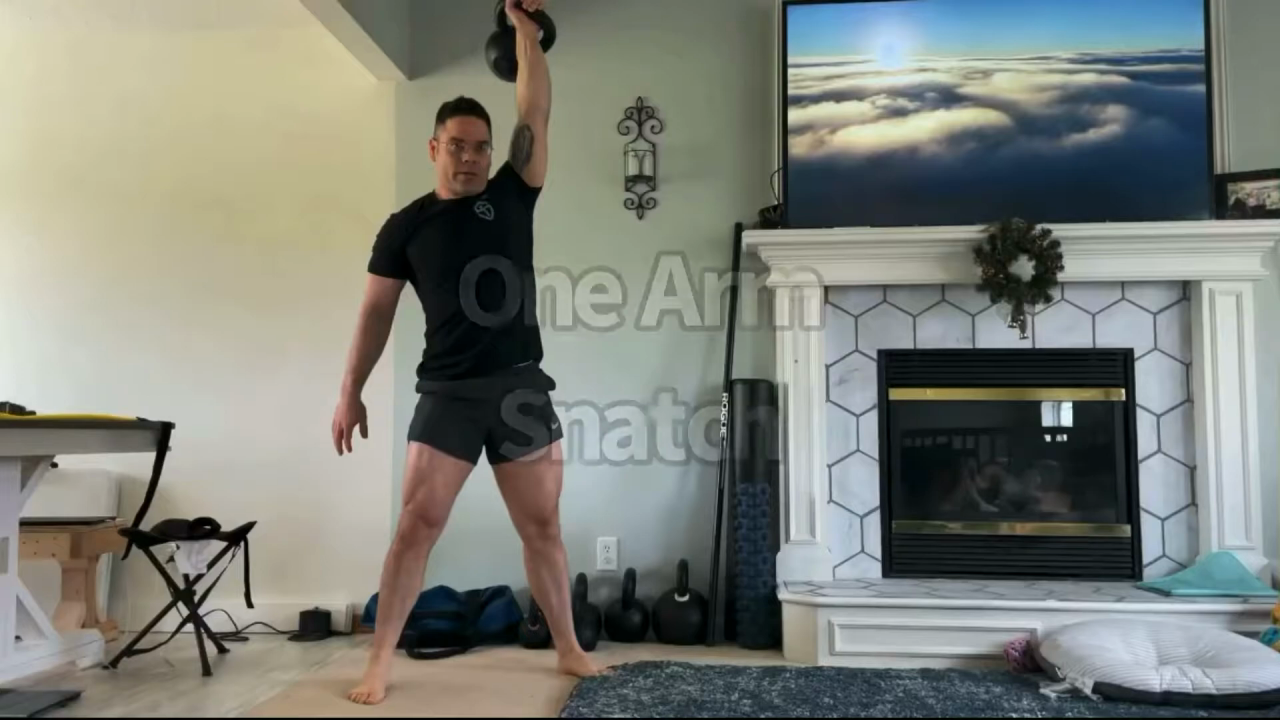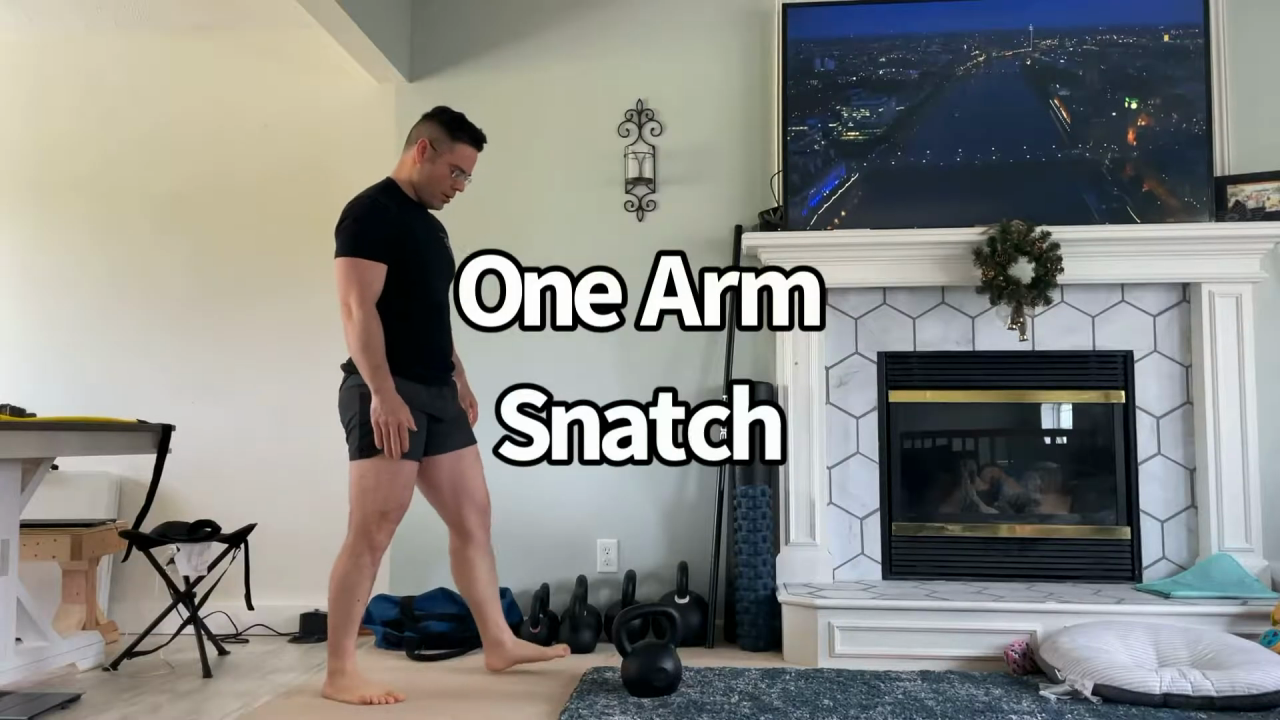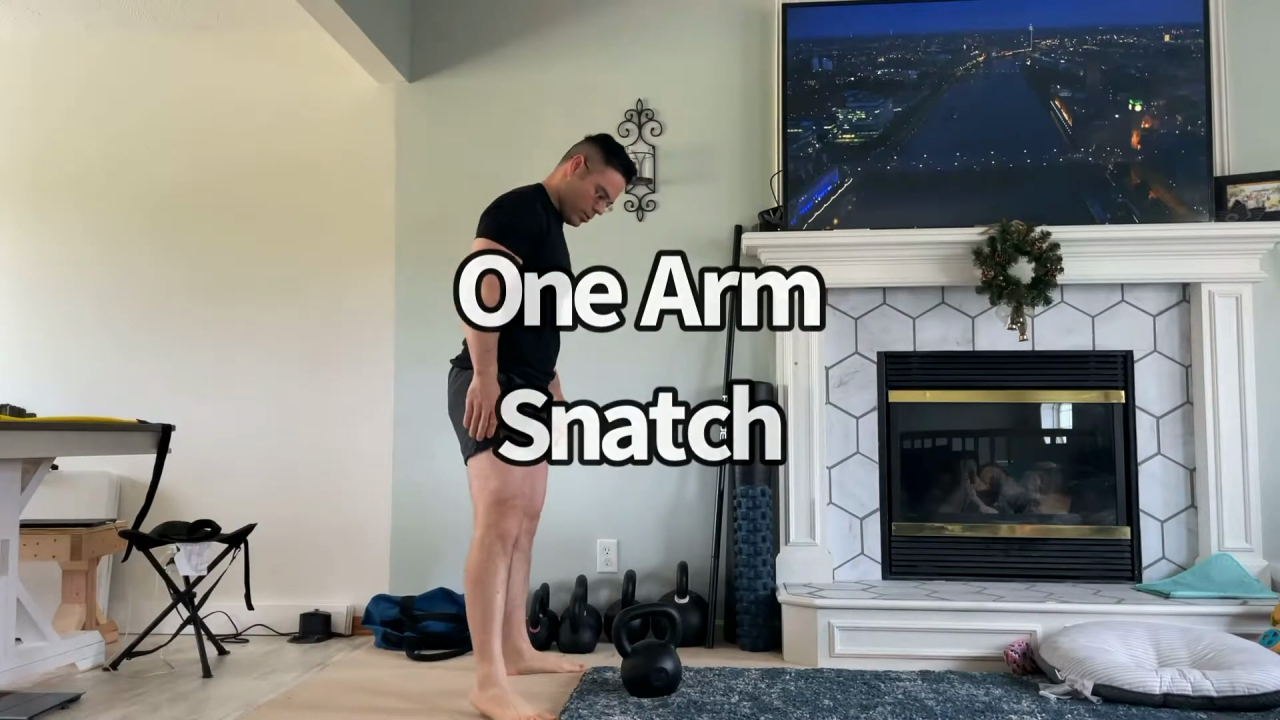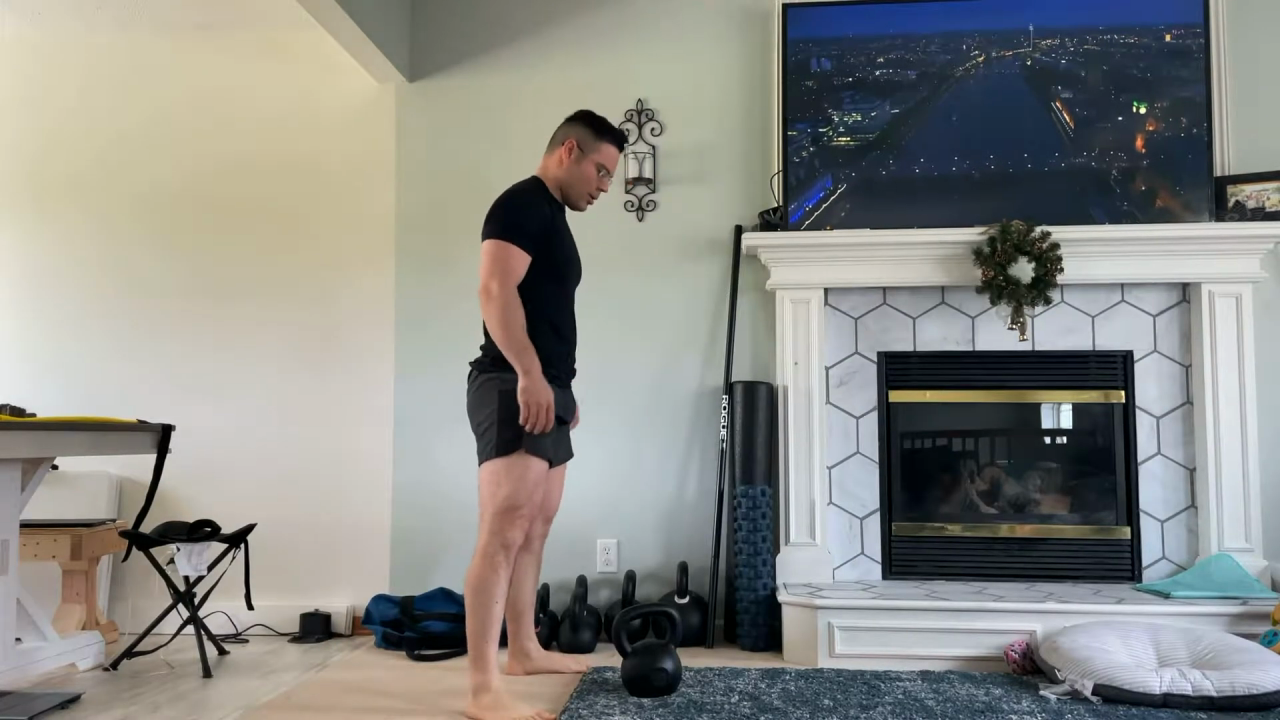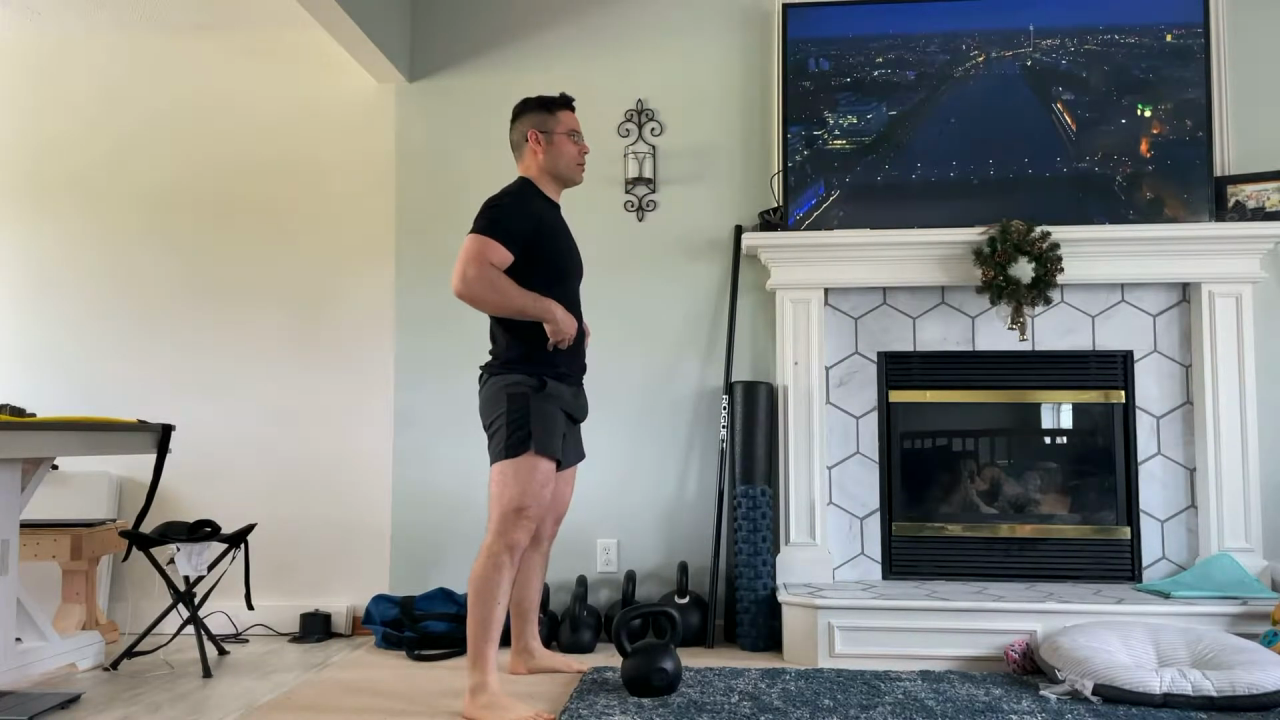
dt=1s
person 1, frame 1
left shoulder: (512, 196)
right shoulder: (406, 226)
left elbow: (536, 113)
right elbow: (376, 311)
right wrist: (351, 392)
left hip: (521, 388)
right hip: (448, 393)
left knee: (542, 525)
right knee: (417, 523)
left ankle: (569, 649)
right ankle: (379, 662)
person 1, frame 2
left shoulder: (430, 225)
right shoulder: (370, 212)
right elbow: (357, 309)
left wrist: (459, 379)
right wrist: (382, 394)
left hip: (436, 395)
right hip: (388, 395)
left knee: (473, 518)
right knee: (371, 533)
left ankle: (499, 643)
right ankle: (339, 672)
person 1, frame 3
left shoulder: (553, 232)
right shoulder: (516, 210)
right elbow: (481, 292)
left wrist: (553, 390)
right wrist: (484, 377)
left hip: (527, 390)
right hip: (492, 387)
left knee: (523, 524)
right knee: (498, 523)
left ankle: (518, 649)
person 1, frame 4
left shoulder: (553, 217)
right shoulder: (521, 204)
right elbow: (495, 291)
right wrist: (528, 374)
left hip: (547, 392)
right hip: (514, 390)
left knee: (534, 530)
right knee: (503, 533)
left ankle: (525, 650)
person 1, frame 5
left shoulder: (548, 214)
right shoulder: (513, 204)
right elbow: (469, 279)
left wrist: (571, 321)
right wrist: (548, 311)
left hip: (558, 389)
right hip: (523, 388)
left knee: (543, 529)
right knee: (511, 532)
left ankle: (528, 649)
